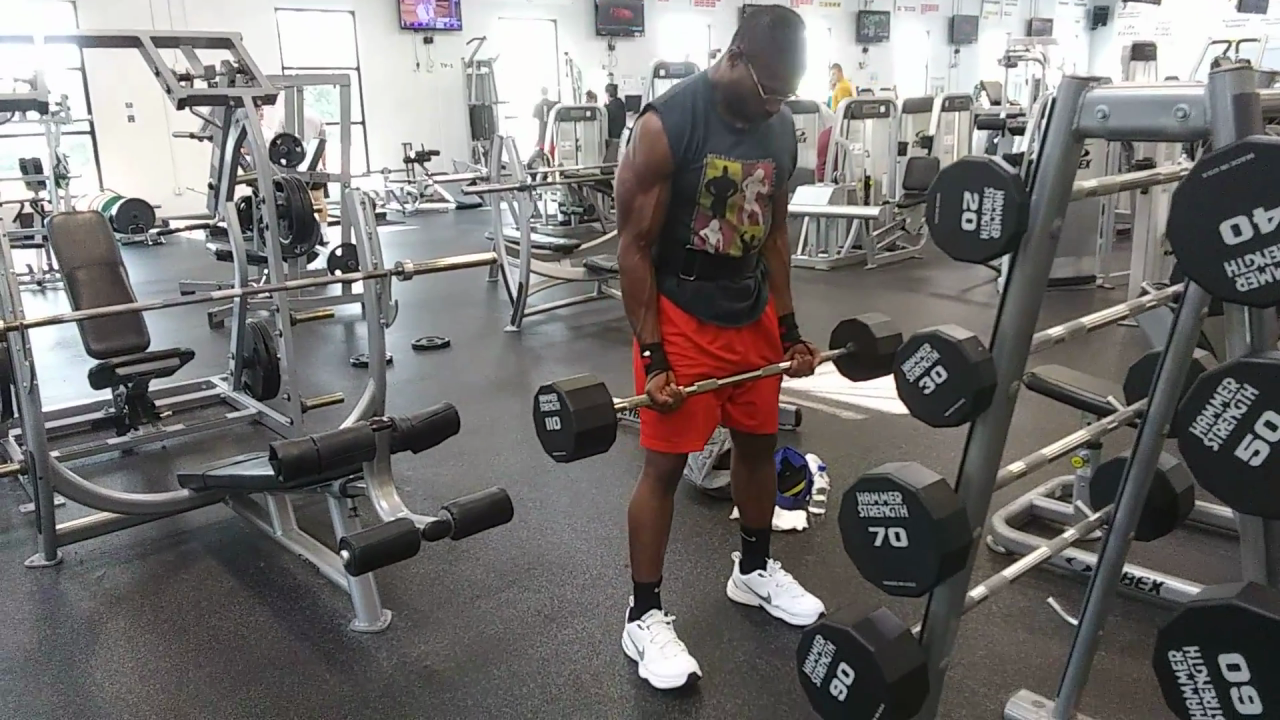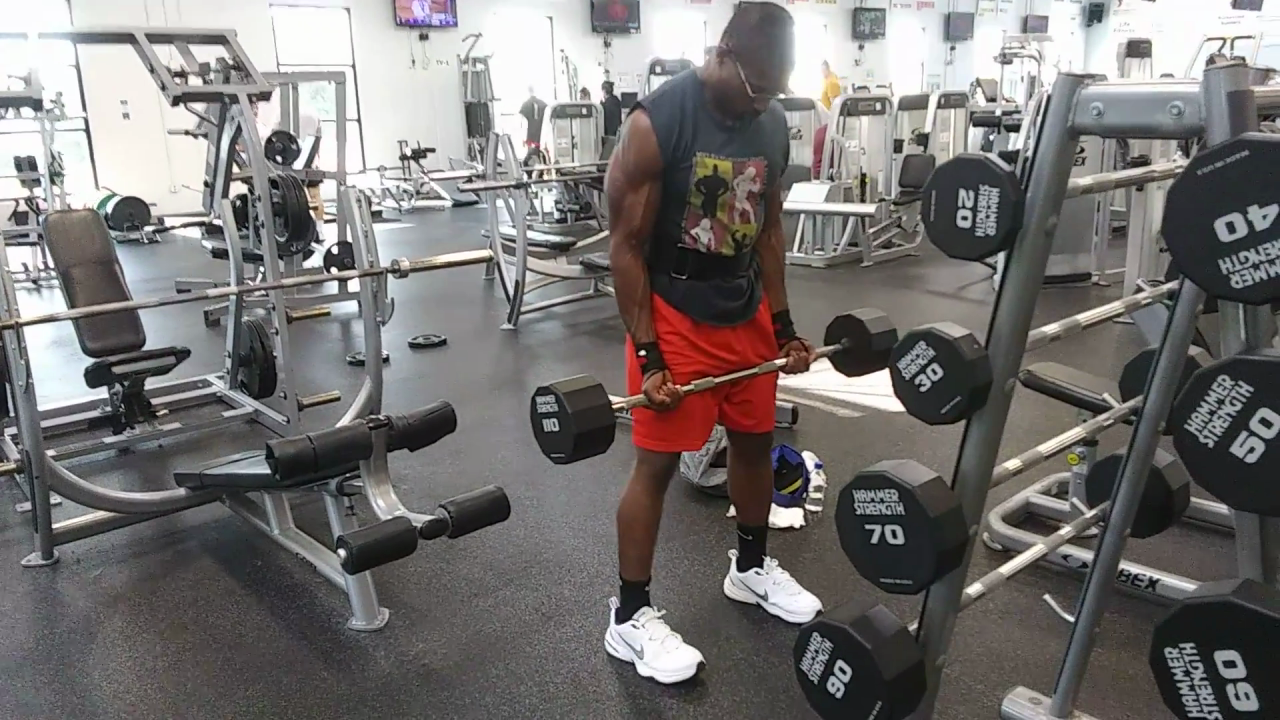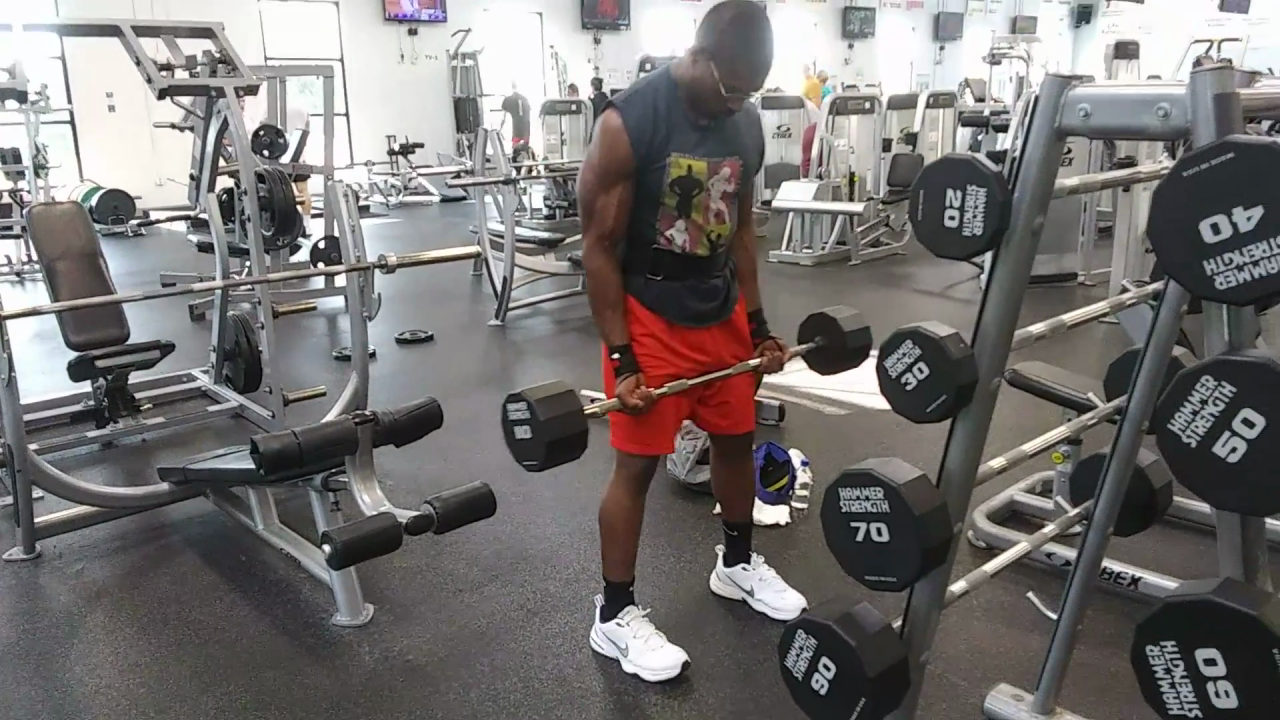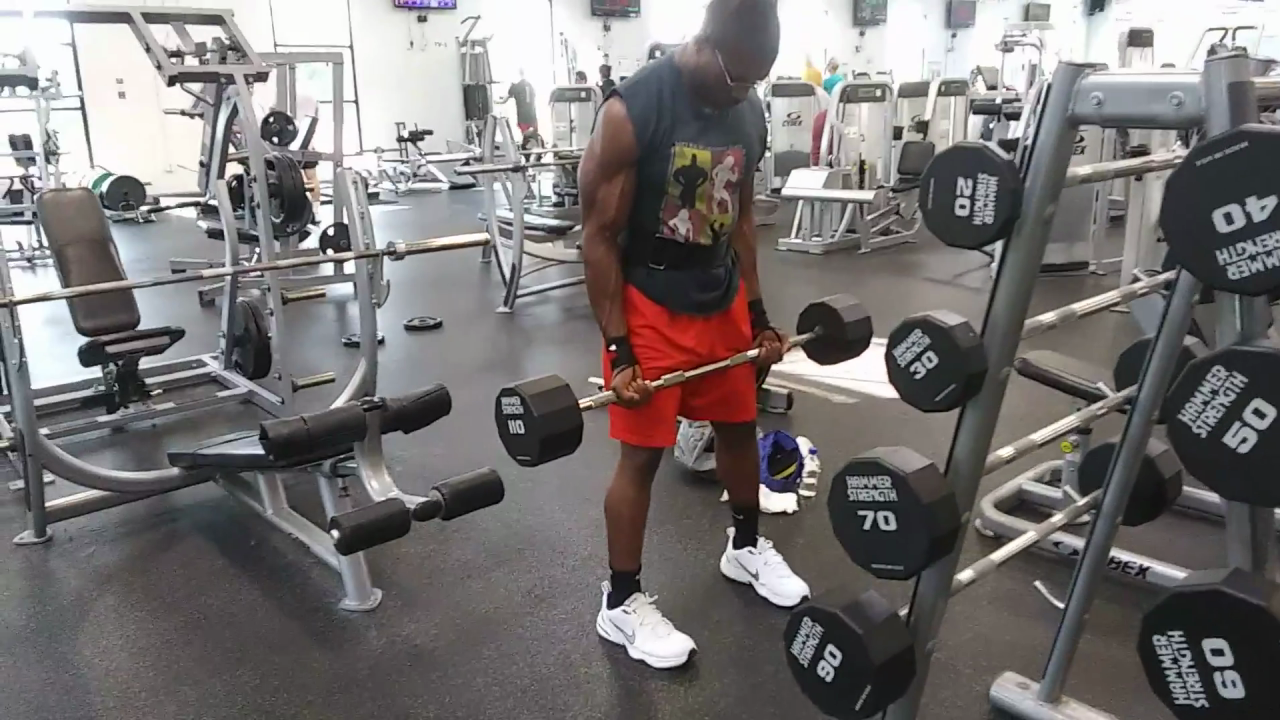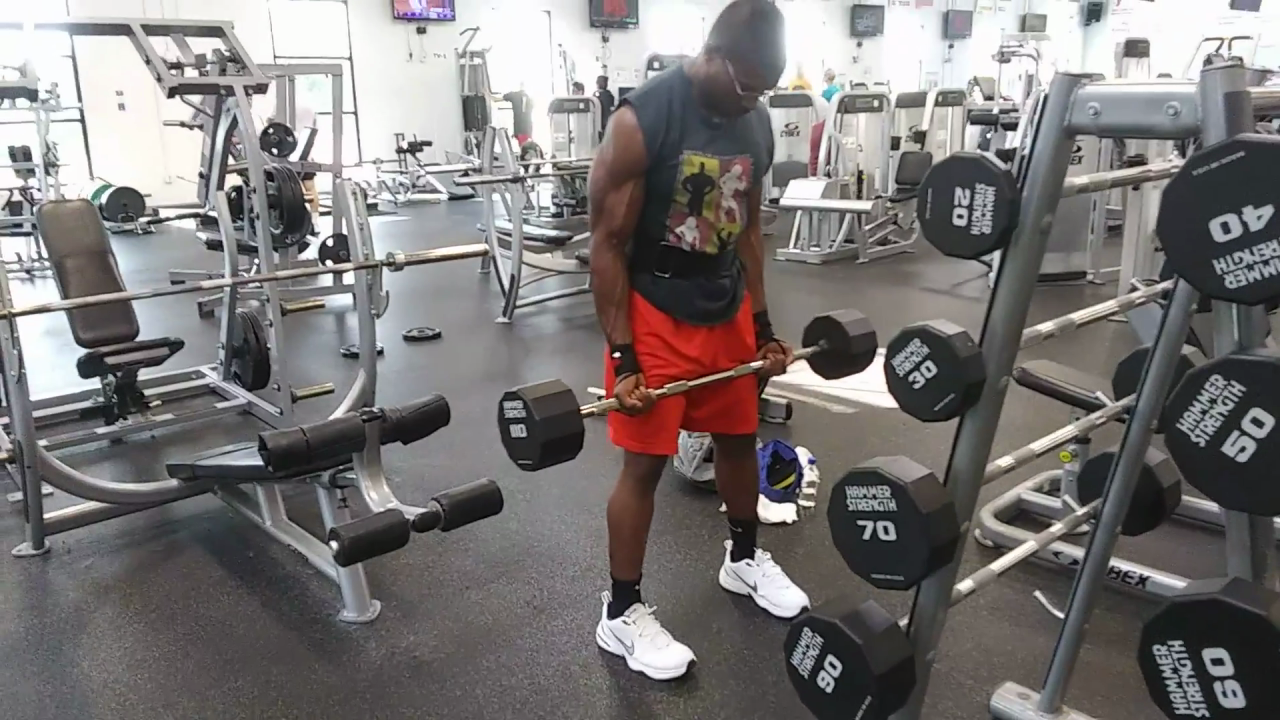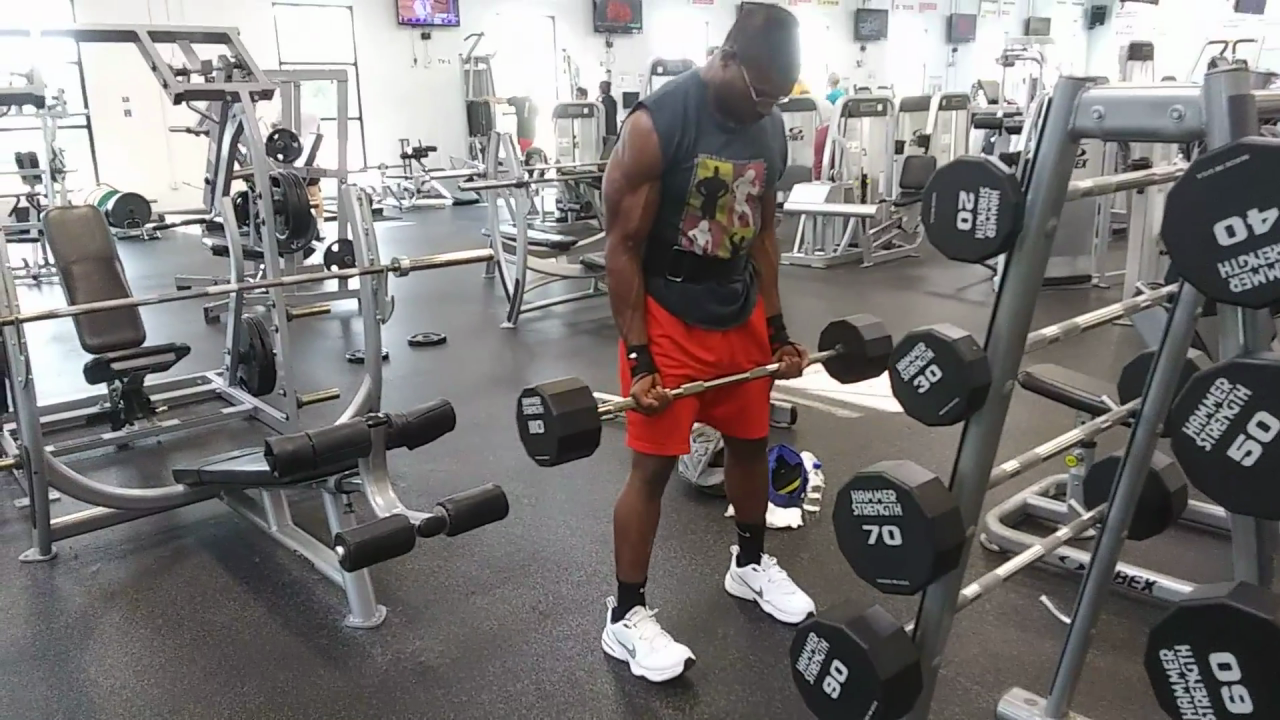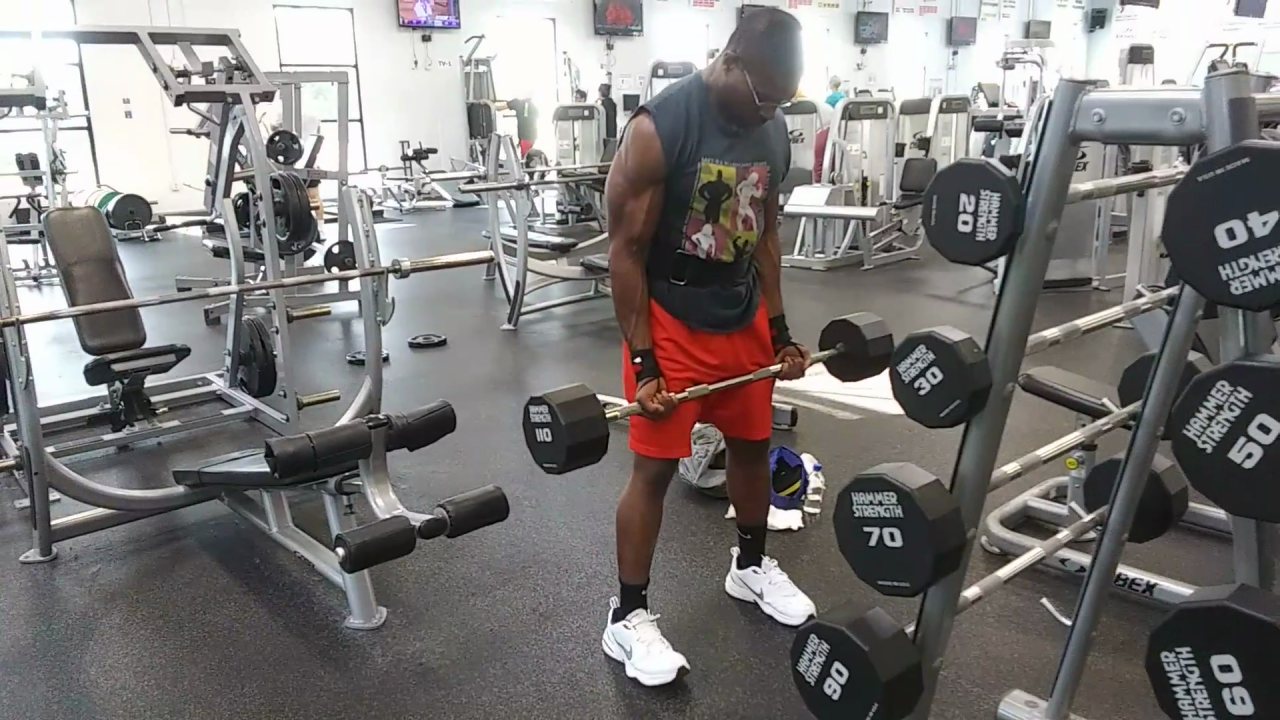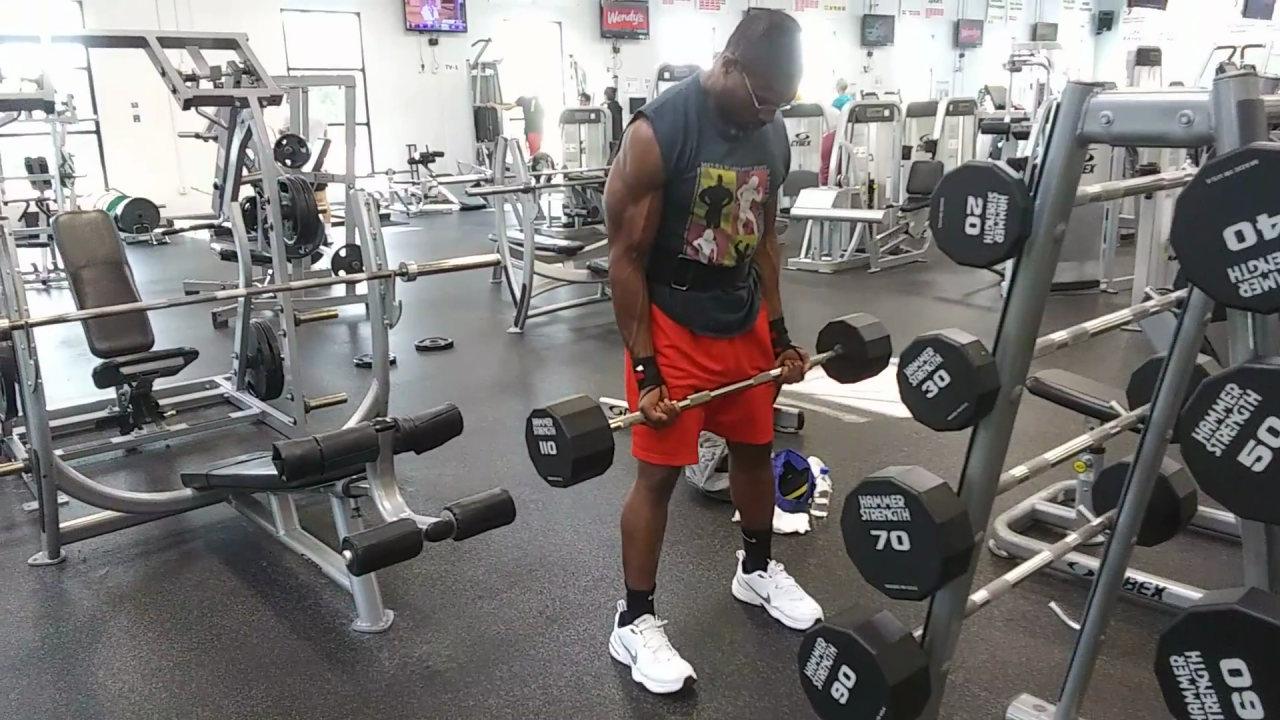
dt=0.2s
person 1, frame 1
left shoulder: (780, 130)
right shoulder: (666, 124)
right elbow: (634, 246)
left wrist: (789, 327)
right wrist: (653, 356)
left hip: (752, 315)
right hip: (680, 317)
left knee: (759, 443)
right knee: (665, 464)
left ankle: (753, 568)
right ankle: (644, 616)
person 1, frame 2
left shoulder: (772, 126)
right shoulder: (656, 122)
right elbow: (626, 246)
left wrist: (784, 325)
right wrist: (649, 356)
left hip: (746, 313)
right hip: (674, 315)
left knee: (755, 443)
right knee: (657, 462)
left ankle: (751, 566)
right ankle: (631, 615)
person 1, frame 3
left shoulder: (746, 124)
right shoulder: (628, 122)
right elbow: (599, 248)
left wrist: (757, 325)
right wrist: (621, 359)
left hip: (722, 312)
right hip: (649, 316)
left knee: (736, 441)
right knee: (636, 465)
left ankle: (737, 563)
right ankle: (615, 615)
person 1, frame 4
left shoulder: (749, 112)
right shoulder: (632, 110)
right elbow: (599, 237)
left wrist: (757, 314)
right wrist: (618, 350)
left hip: (722, 301)
right hip: (650, 306)
left knee: (739, 427)
right knee: (642, 453)
left ankle: (746, 546)
right ankle: (621, 603)
person 1, frame 5
left shoulder: (755, 124)
right shoulder: (642, 120)
right elbow: (608, 245)
left wrist: (761, 326)
right wrist: (621, 358)
left hip: (727, 310)
right hip: (655, 315)
left knee: (740, 439)
right knee: (644, 462)
left ankle: (744, 558)
right ankle: (622, 613)
person 1, frame 6
left shoulder: (771, 130)
right shoulder: (656, 124)
right elbow: (623, 247)
left wrist: (777, 330)
right wrist: (639, 358)
left hip: (740, 315)
right hip: (668, 318)
left knee: (751, 444)
right knee: (653, 465)
left ankle: (750, 563)
right ankle: (626, 616)
person 1, frame 7
left shoulder: (774, 133)
right shoulder: (658, 128)
right elbow: (626, 251)
left wrist: (780, 331)
right wrist: (644, 362)
left hip: (743, 317)
right hip: (671, 320)
left knee: (753, 444)
right knee: (655, 466)
left ankle: (750, 564)
right ankle: (627, 618)
person 1, frame 8
left shoulder: (772, 135)
right shoulder: (657, 132)
right elbow: (626, 258)
left wrist: (779, 333)
right wrist: (646, 370)
left hip: (745, 321)
right hip: (672, 325)
left knee: (756, 448)
right knee: (659, 472)
left ankle: (756, 569)
right ankle: (634, 622)
